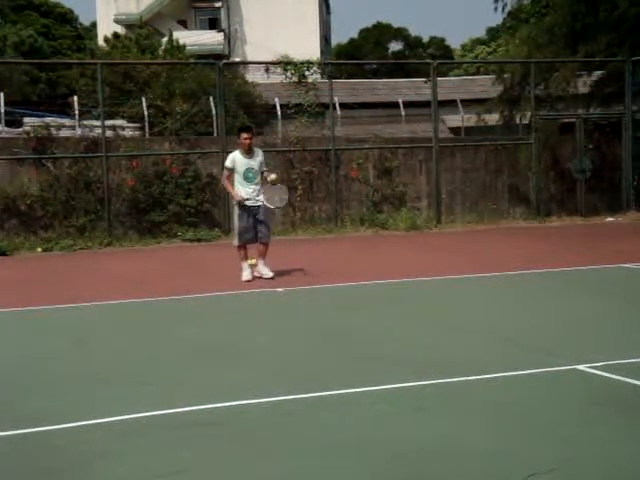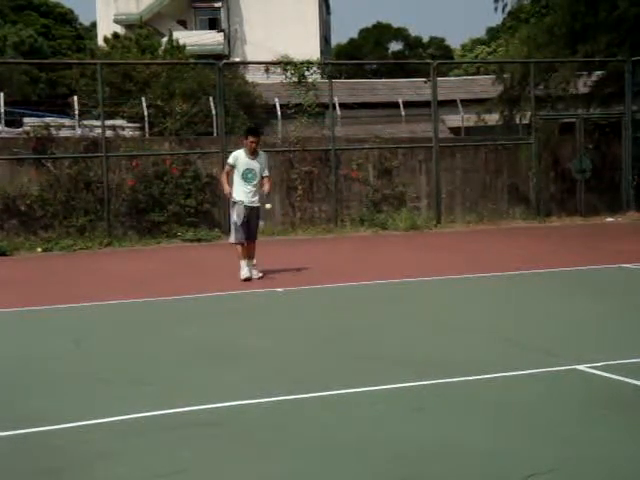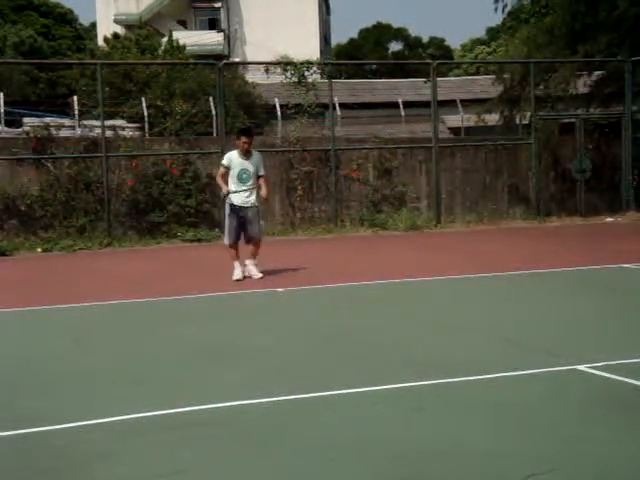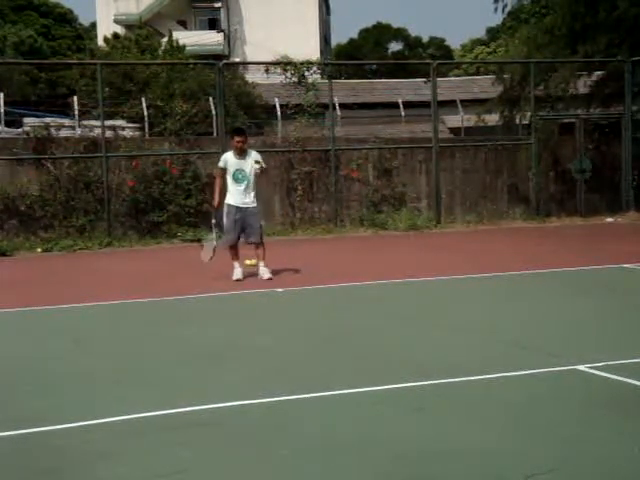
dt=0.5s
person 1, frame 1
left shoulder: (259, 154)
right shoulder: (233, 157)
right elbow: (226, 179)
left wrist: (269, 177)
right wrist: (235, 194)
left hip: (260, 202)
right hip: (243, 203)
left knee: (265, 236)
right knee: (242, 238)
left ankle: (261, 265)
right ankle: (246, 268)
person 1, frame 2
left shoulder: (263, 157)
right shoulder: (236, 155)
left elbow: (265, 177)
right elbow: (225, 173)
left wrist: (267, 186)
right wrist: (226, 186)
left hip: (254, 203)
right hip: (238, 202)
left knee: (252, 238)
right knee: (239, 236)
left ankle: (251, 266)
right ankle: (244, 267)
person 1, frame 3
left shoulder: (257, 157)
right shoulder: (230, 156)
left elbow: (261, 176)
right elbow: (219, 176)
left wrist: (264, 189)
right wrist: (224, 187)
left hip: (252, 203)
right hip: (234, 203)
left knee: (255, 238)
right knee: (233, 239)
left ankle: (250, 265)
right ankle: (237, 267)
person 1, frame 4
left shoulder: (254, 155)
right shoulder: (226, 158)
left elbow: (264, 172)
right elbow: (219, 177)
left wrist: (261, 168)
right wrist: (216, 197)
left hip: (250, 204)
right hip: (232, 204)
left knee: (257, 238)
right knee: (231, 239)
left ankle: (262, 268)
right ankle: (237, 268)
